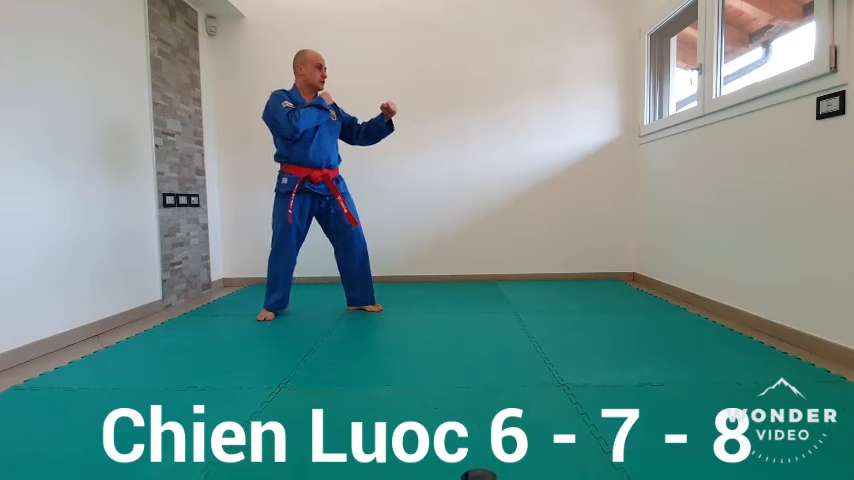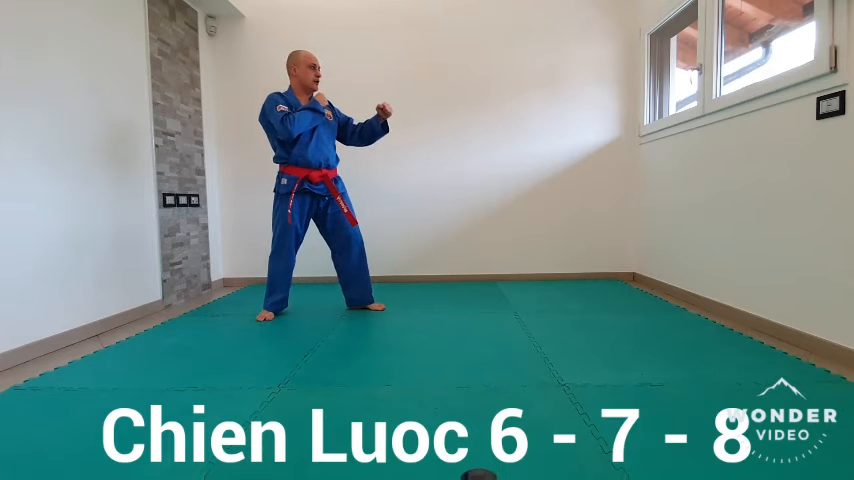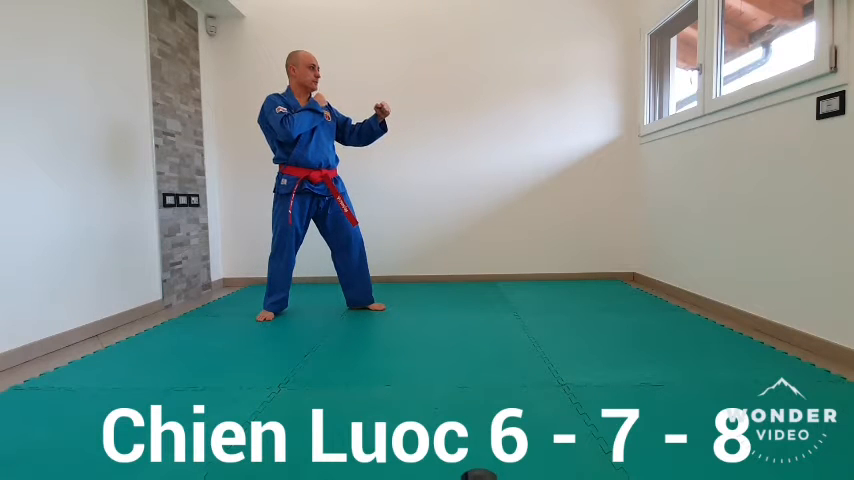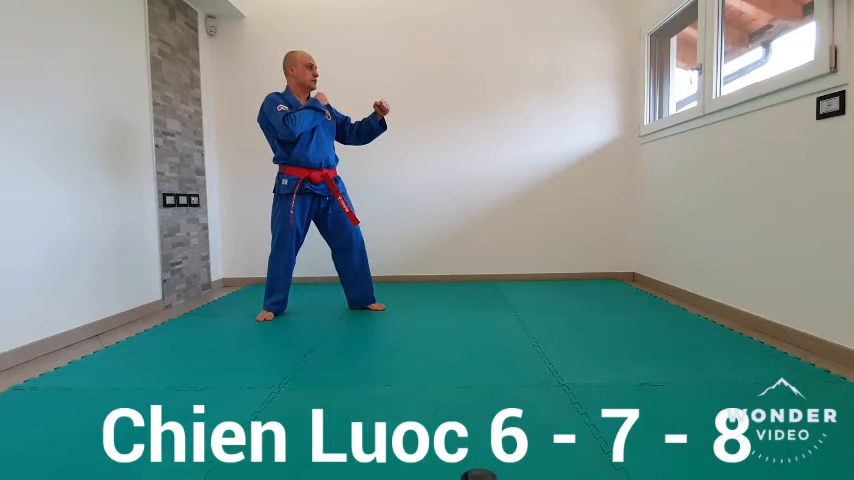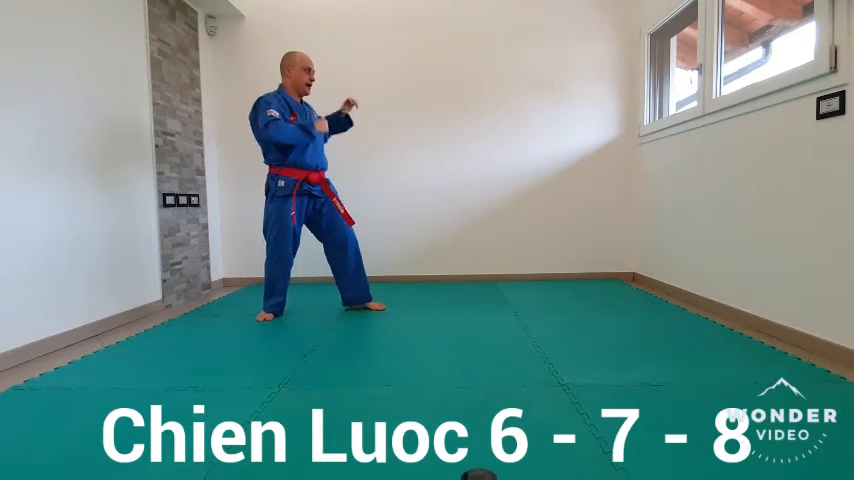
dt=1s
person 1, frame 1
left shoulder: (331, 106)
right shoulder: (280, 99)
left elbow: (359, 135)
right elbow: (292, 125)
left wrist: (384, 118)
right wrist: (321, 105)
left hip: (332, 185)
right hip: (295, 186)
left knee: (353, 241)
right knee: (284, 246)
left ankle: (360, 299)
right ankle: (273, 305)
person 1, frame 2
left shoulder: (326, 106)
right shoulder: (276, 102)
left elbow: (354, 135)
right elbow: (288, 129)
left wrist: (379, 120)
right wrist: (316, 107)
left hip: (330, 185)
right hip: (294, 186)
left knee: (350, 242)
right knee: (284, 247)
left ankle: (361, 299)
right ankle: (273, 305)
person 1, frame 3
left shoulder: (324, 107)
right shoulder: (275, 103)
left elbow: (353, 135)
right elbow: (287, 130)
left wrist: (377, 119)
right wrist: (314, 108)
left hip: (330, 185)
right hip: (294, 187)
left knee: (350, 242)
right knee: (284, 247)
left ankle: (361, 299)
right ankle: (273, 306)
person 1, frame 4
left shoulder: (323, 106)
right shoulder: (274, 102)
left elbow: (352, 134)
right elbow: (290, 128)
left wrist: (376, 118)
right wrist: (316, 106)
left hip: (330, 185)
right hip: (294, 187)
left knee: (351, 241)
right knee: (284, 248)
left ankle: (362, 299)
right ankle: (273, 306)
person 1, frame 5
left shoulder: (305, 107)
right shoulder: (269, 102)
left elbow: (320, 135)
right elbow: (272, 133)
left wrist: (341, 115)
right wrist: (311, 128)
left hip: (319, 187)
right hip: (286, 188)
left knee: (344, 240)
right knee: (281, 249)
left ankle: (358, 298)
right ankle: (272, 307)
